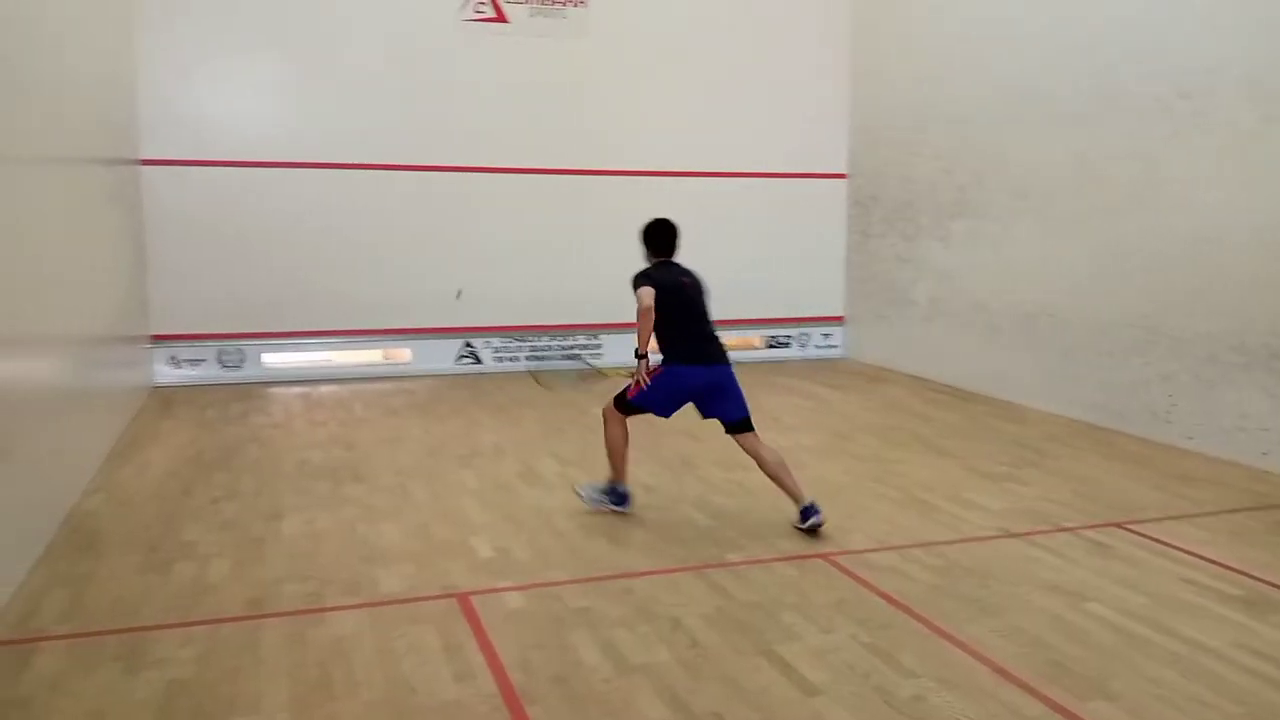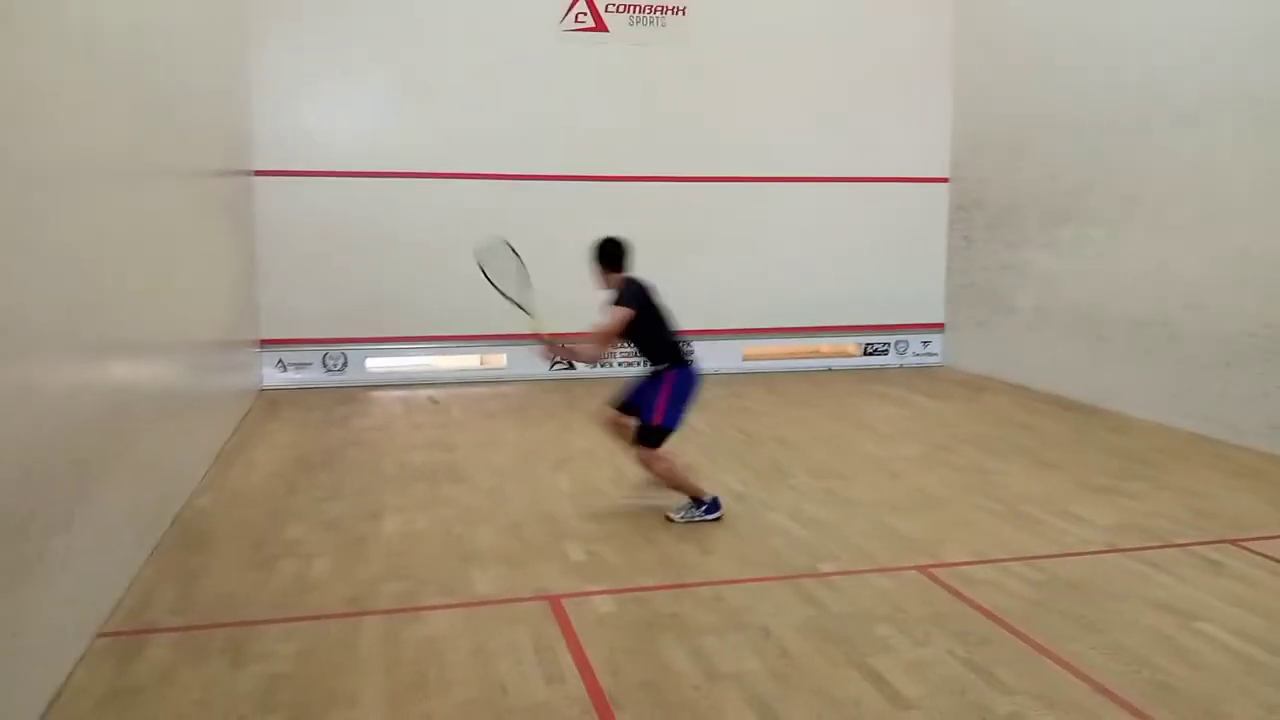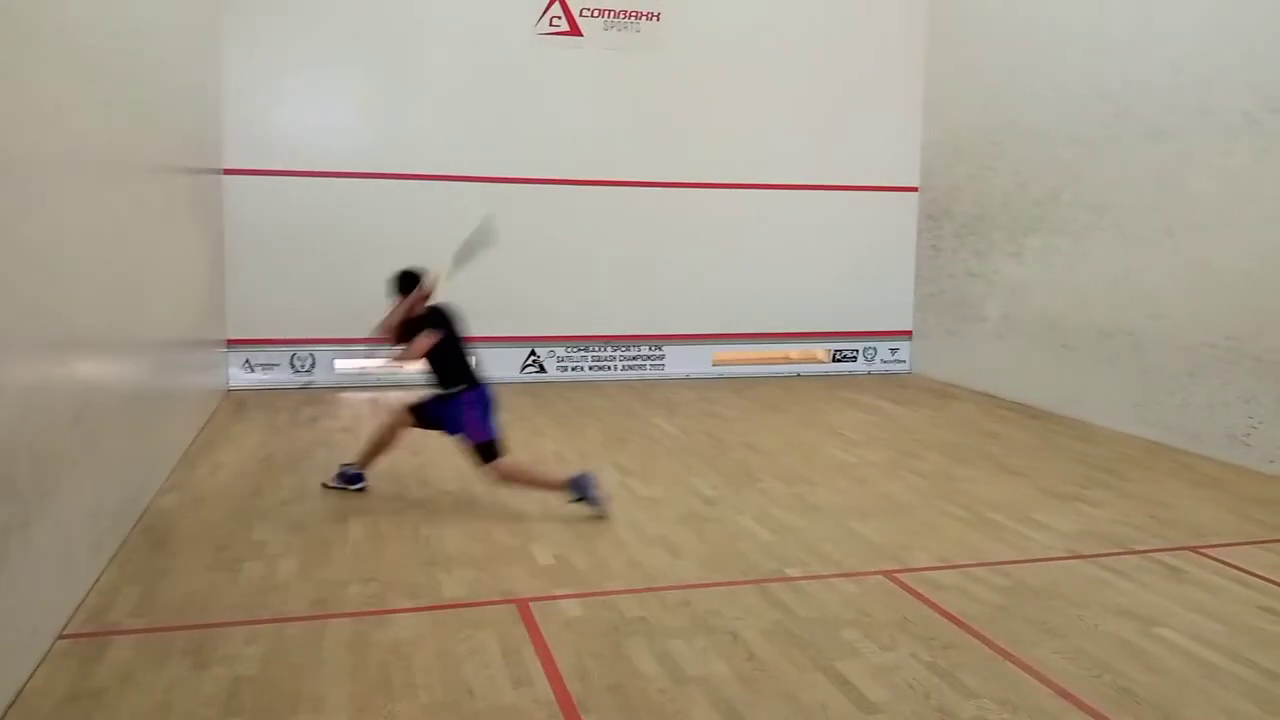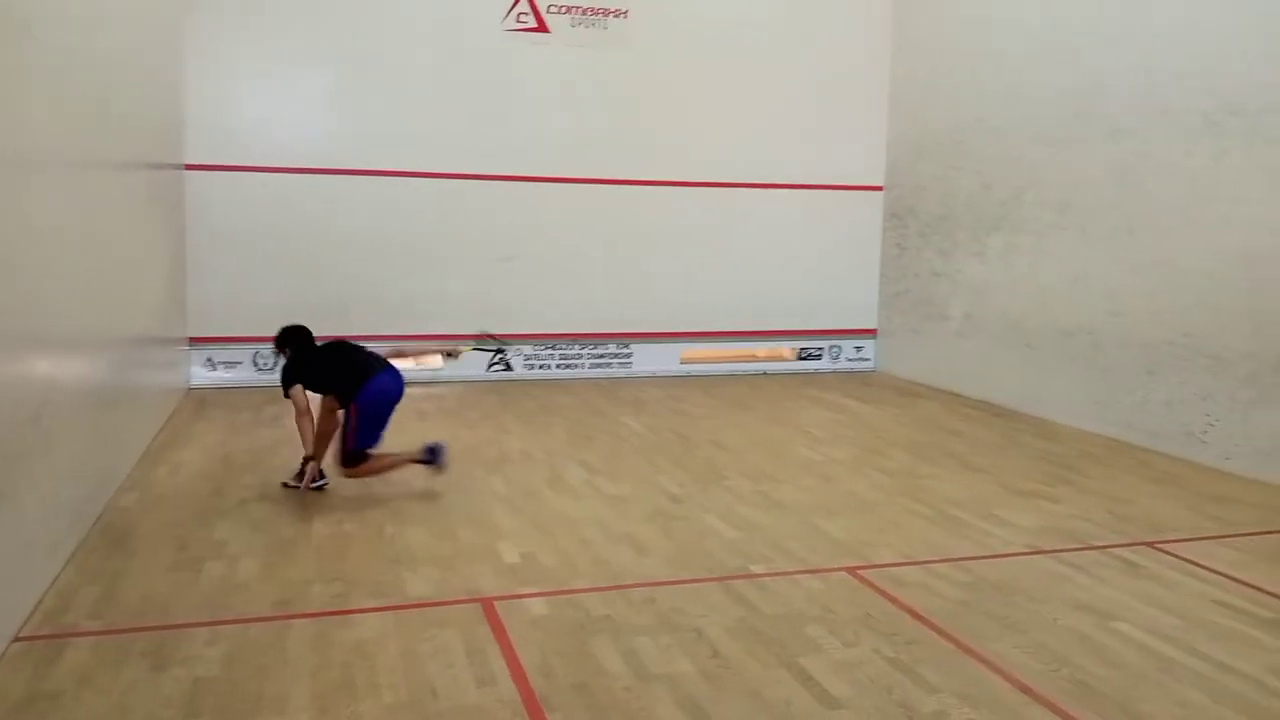
dt=0.3s
person 1, frame 1
left shoulder: (646, 278)
right shoulder: (689, 279)
left elbow: (646, 307)
left wrist: (641, 356)
left hip: (679, 369)
right hip: (718, 368)
left knee: (613, 413)
right knee: (752, 442)
left ankle: (618, 493)
right ankle: (806, 508)
person 1, frame 2
left shoulder: (631, 291)
right shoulder: (623, 296)
left elbow: (606, 331)
right elbow: (600, 351)
left wrist: (568, 351)
right wrist: (566, 350)
left hip: (673, 374)
right hip: (663, 372)
left knee: (646, 453)
right knee: (614, 420)
left ankle: (706, 503)
right ankle: (667, 474)
person 1, frame 3
left shoulder: (435, 317)
right shoulder: (415, 321)
left elbow: (413, 353)
right elbow: (386, 331)
right wrist: (412, 299)
left hip: (467, 397)
right hip: (451, 397)
left knee: (498, 468)
right knee: (397, 418)
left ankle: (574, 484)
right ankle: (354, 472)
person 1, frame 4
left shoulder: (291, 368)
right shoulder: (335, 348)
left elbow: (303, 412)
right elbow: (386, 352)
left wrist: (311, 458)
right wrist: (436, 351)
left hip: (370, 394)
right hip: (392, 380)
left knee: (352, 468)
right knee: (328, 403)
left ankle: (424, 455)
right ankle: (313, 475)
